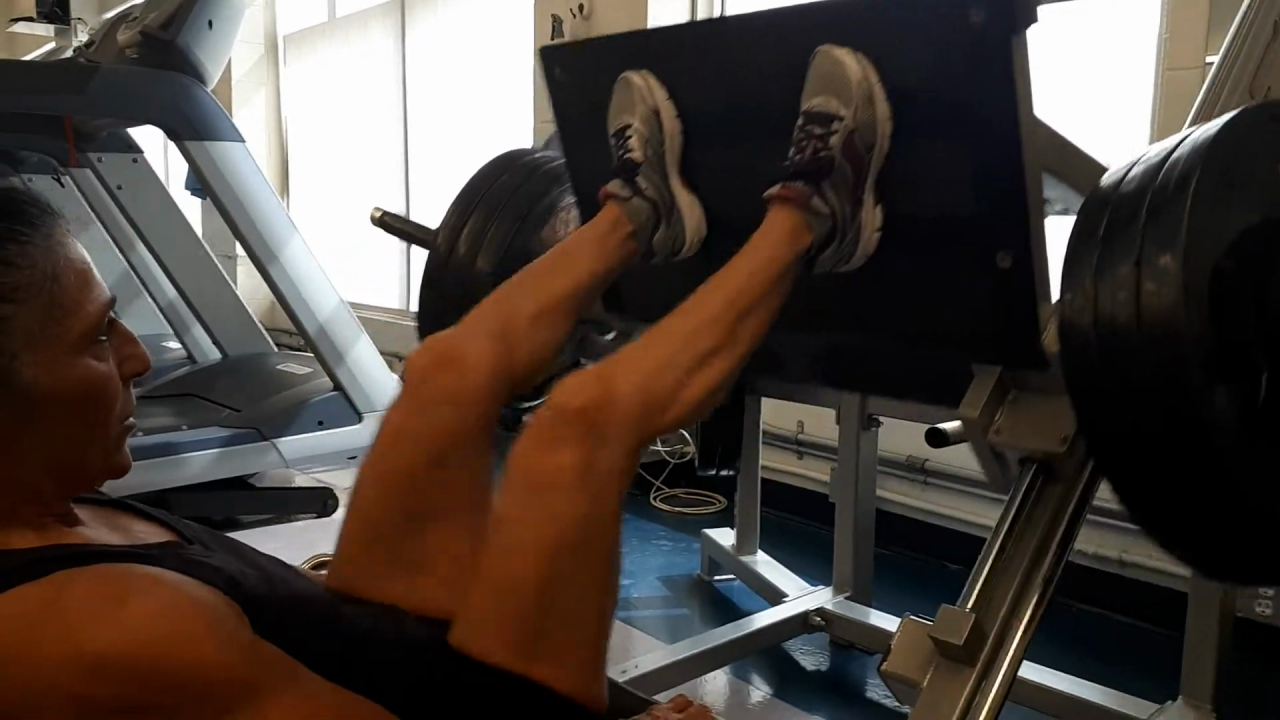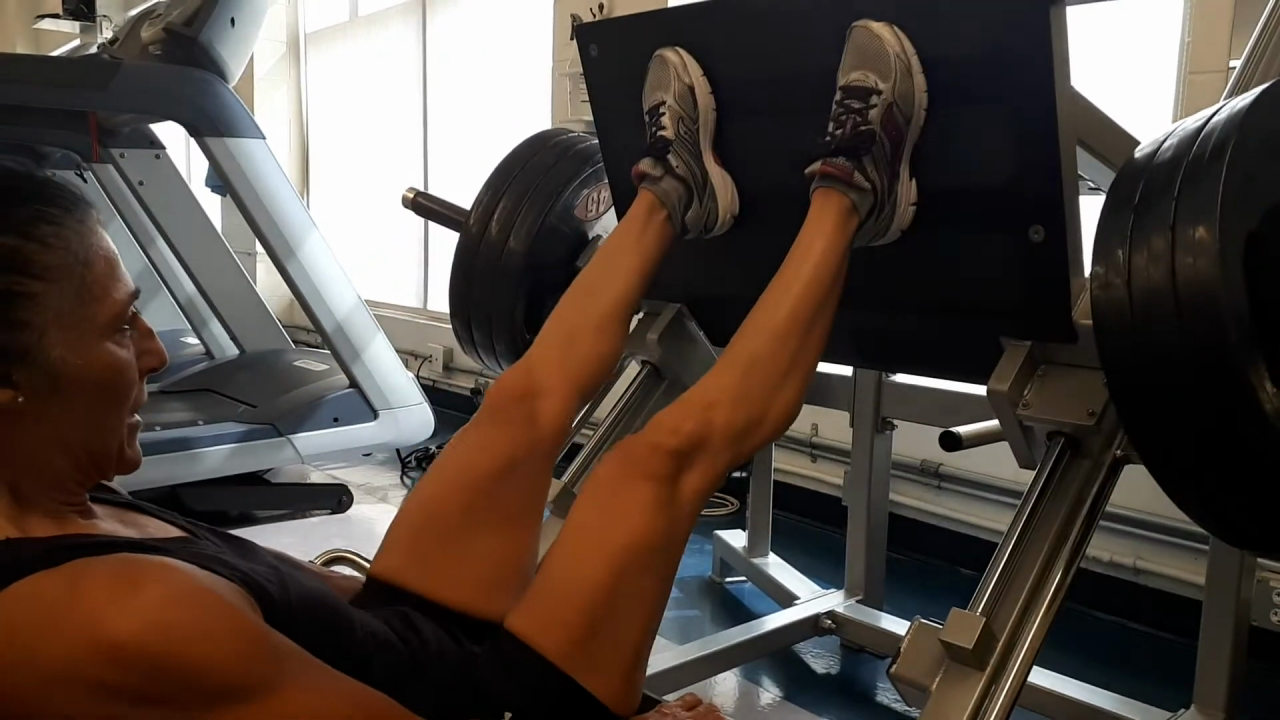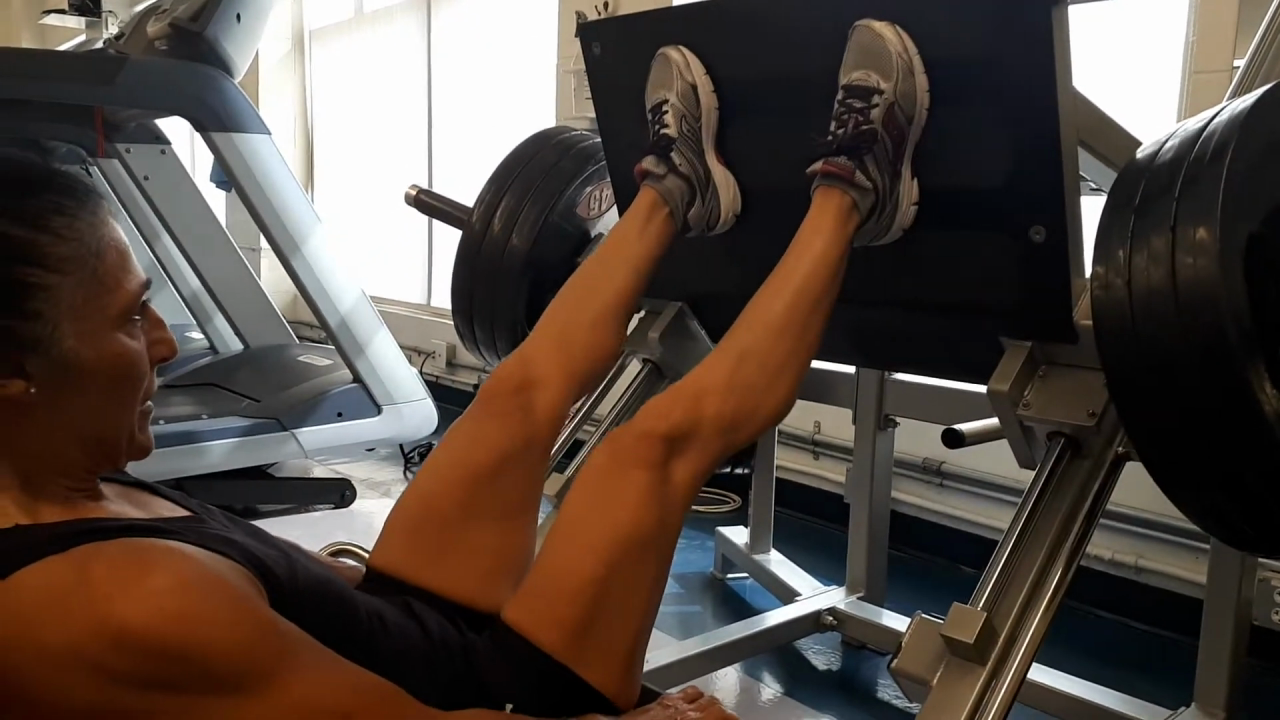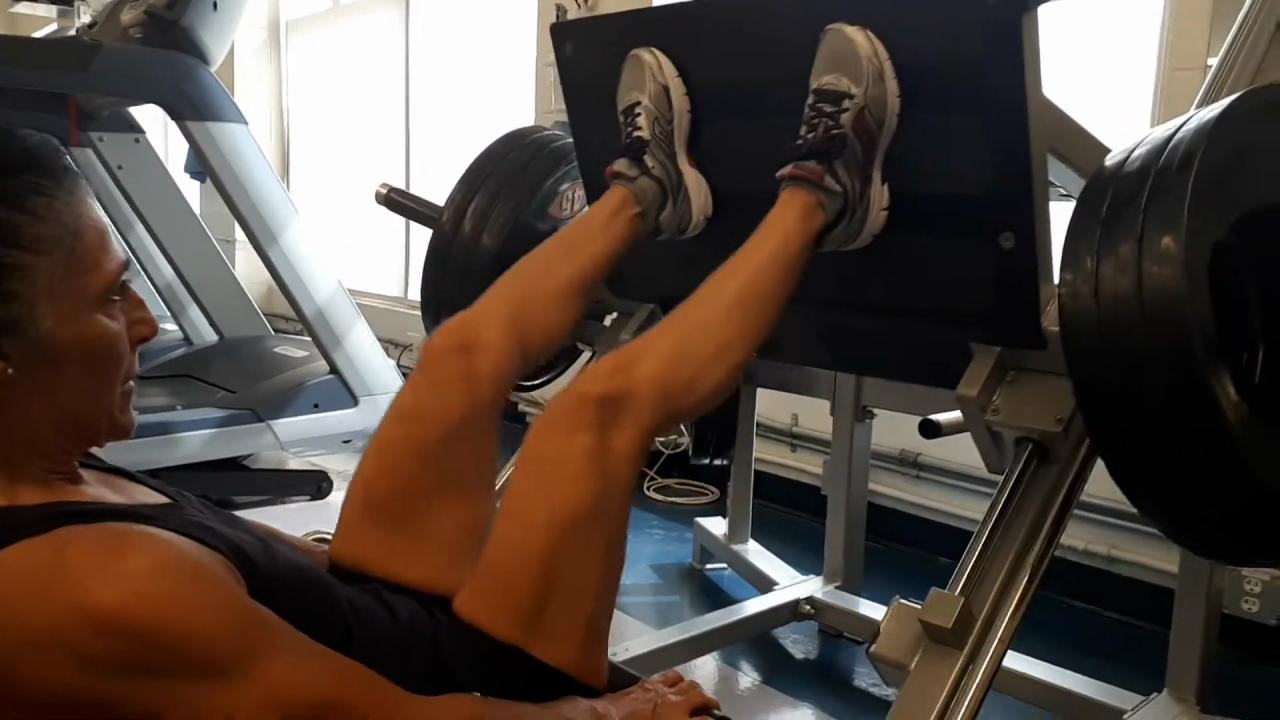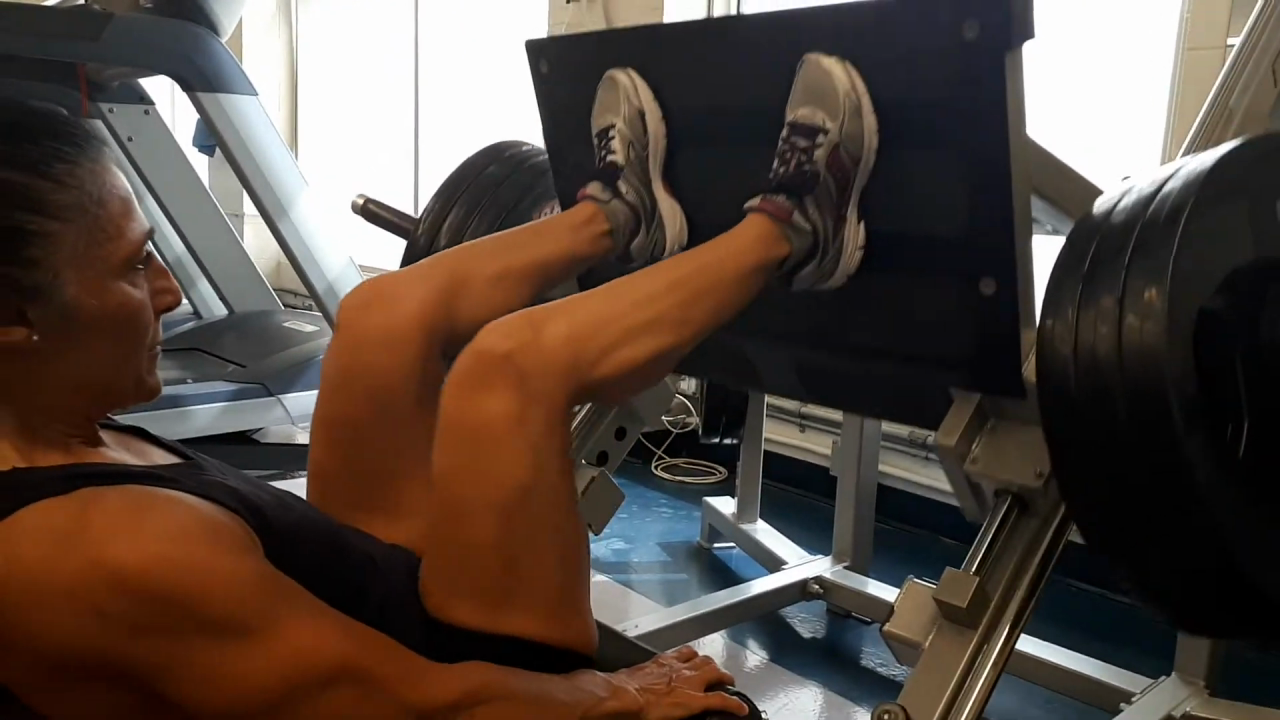
dt=0.5s
person 1, frame 1
right shoulder: (91, 630)
left hip: (372, 648)
left knee: (455, 368)
right knee: (588, 415)
left ankle: (633, 216)
right ankle: (805, 219)
person 1, frame 2
right shoulder: (104, 621)
left wrist: (347, 588)
left hip: (398, 643)
left knee: (529, 400)
right knee: (672, 450)
left ankle: (668, 193)
right ankle: (846, 197)
person 1, frame 3
right shoulder: (115, 604)
left wrist: (340, 578)
left hip: (399, 632)
left knee: (525, 388)
right knee: (660, 439)
left ankle: (670, 192)
right ankle: (847, 198)
person 1, frame 4
right shoulder: (92, 588)
left hip: (369, 632)
left knee: (469, 348)
right knee: (605, 402)
left ankle: (641, 191)
right ankle: (816, 197)
person 1, frame 5
right shoulder: (110, 551)
left hip: (368, 609)
left knee: (383, 314)
right knee: (511, 362)
left ankle: (613, 212)
right ankle: (787, 228)
